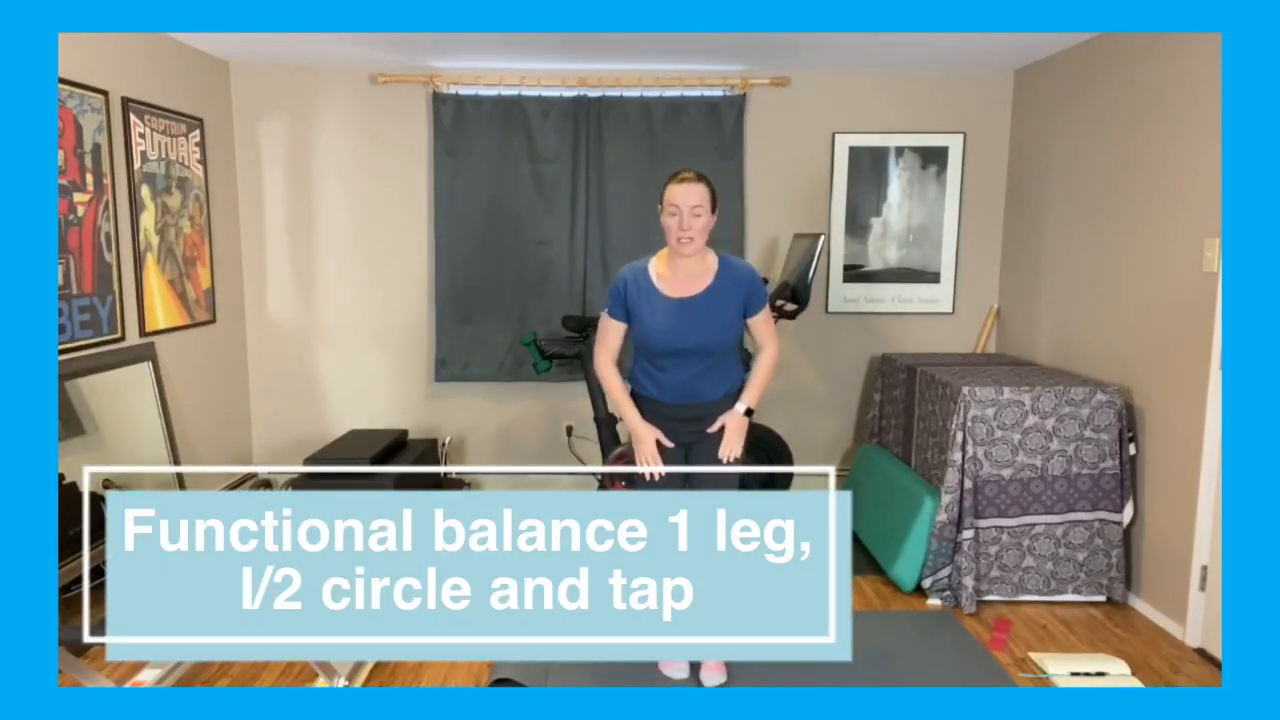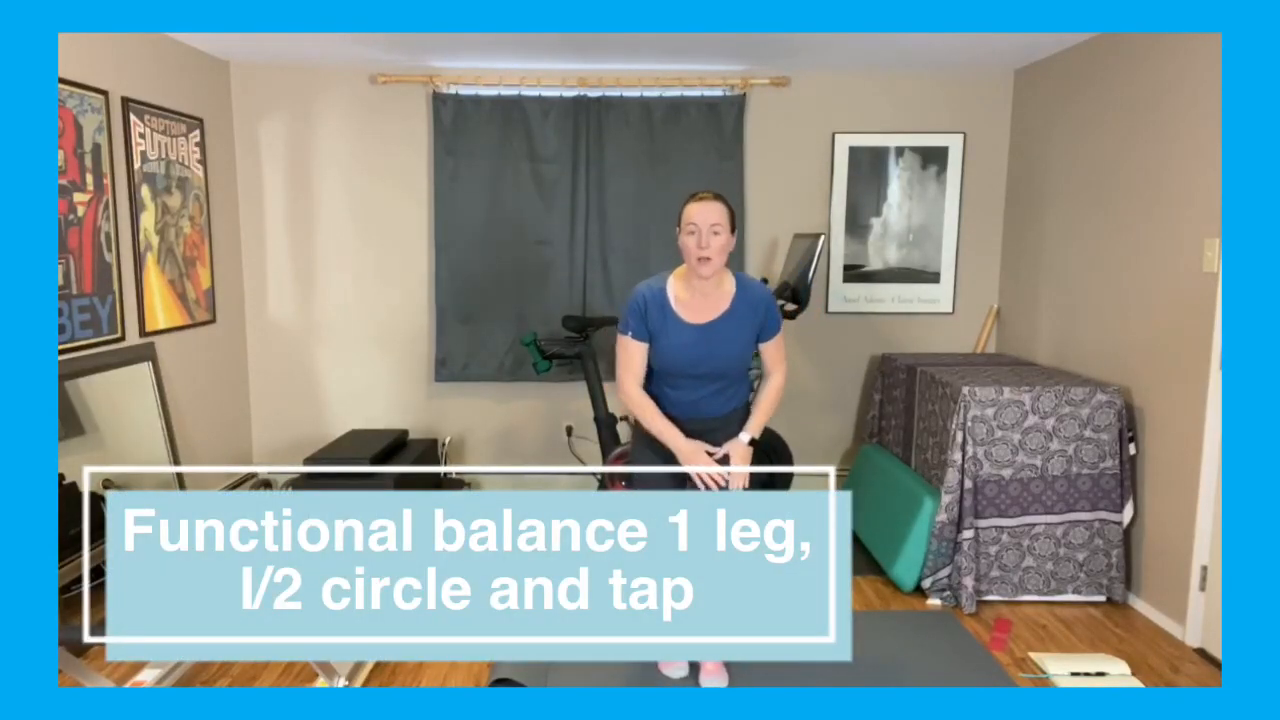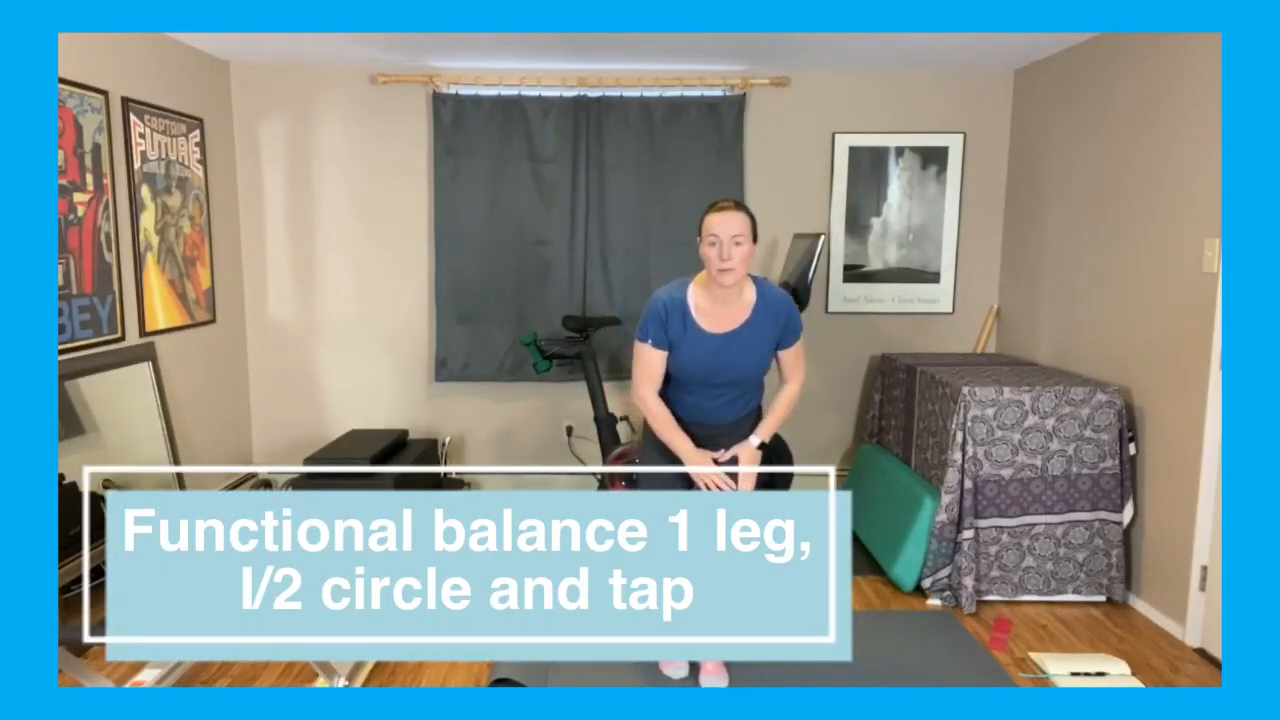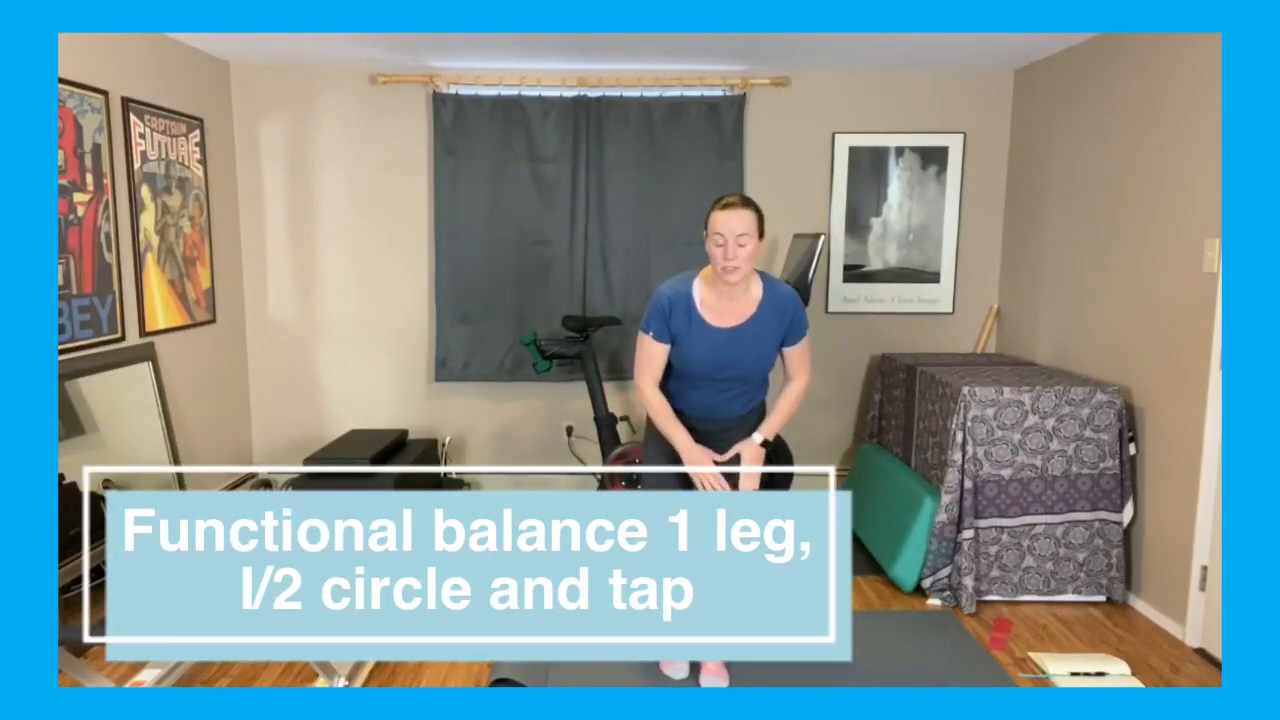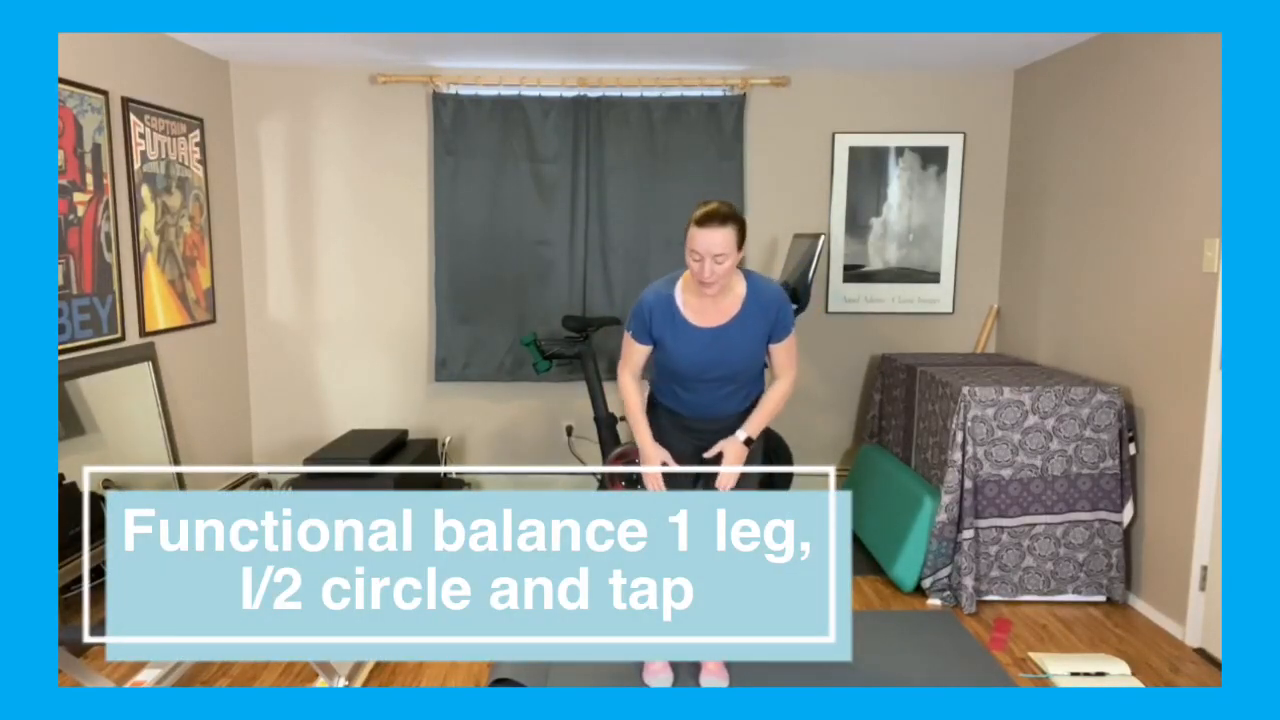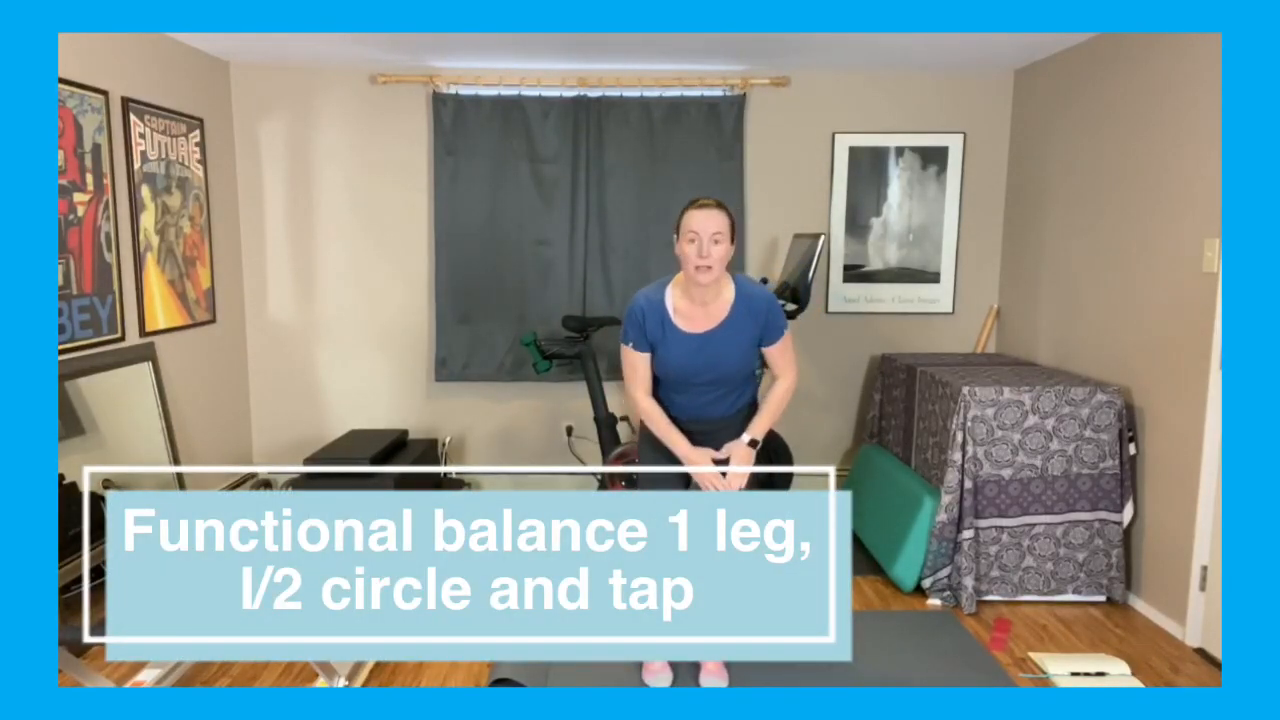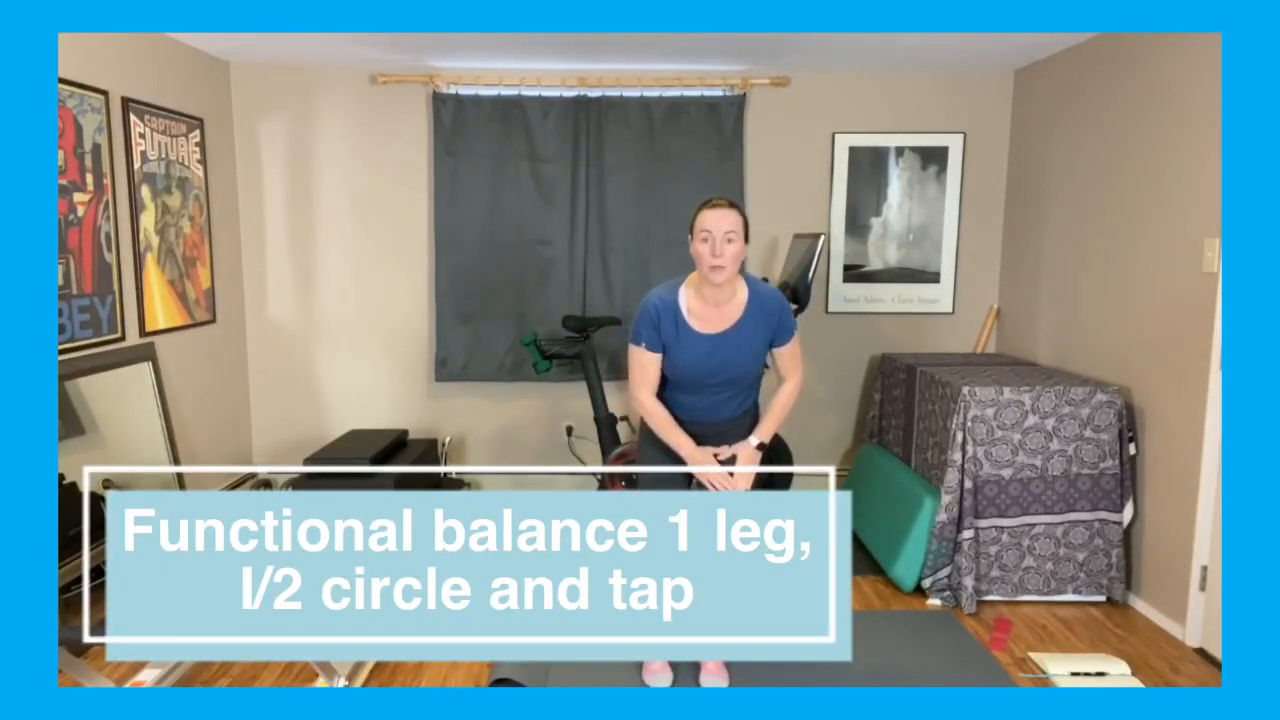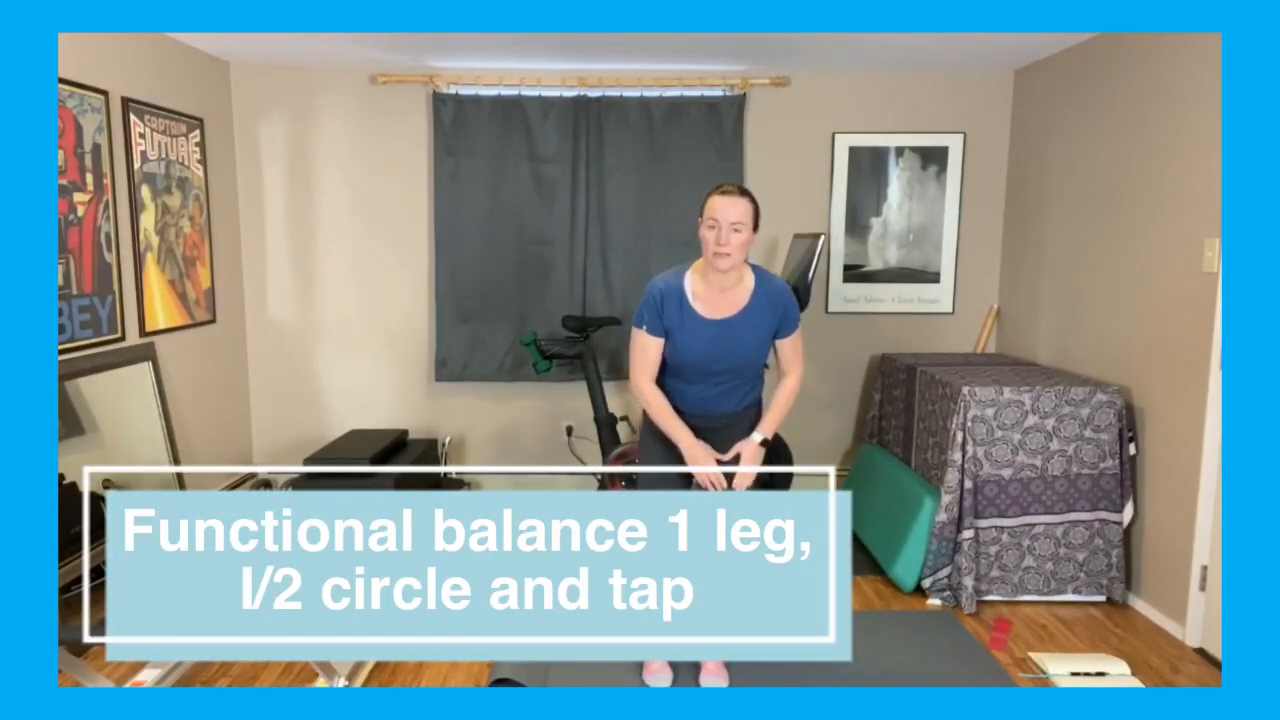
dt=0.4s
person 1, frame 1
left shoulder: (740, 278)
right shoulder: (631, 281)
left elbow: (769, 348)
right elbow: (604, 359)
left wrist: (743, 410)
right wrist: (636, 425)
left hip: (718, 422)
right hip: (656, 423)
person 1, frame 2
left shoulder: (756, 300)
right shoulder: (647, 299)
left elbow: (776, 374)
right elbow: (629, 386)
left wrist: (747, 439)
right wrist: (680, 447)
left hip: (725, 435)
right hip: (660, 436)
person 1, frame 3
left shoulder: (778, 307)
right shoulder: (666, 305)
left elbow: (793, 381)
right elbow: (645, 392)
left wrist: (756, 443)
right wrist: (690, 456)
left hip: (736, 437)
right hip: (669, 435)
person 1, frame 4
left shoulder: (784, 303)
right shoulder: (671, 298)
left elbow: (798, 379)
right elbow: (646, 383)
left wrist: (759, 441)
right wrist: (688, 450)
left hip: (739, 434)
right hip: (672, 431)
person 1, frame 5
left shoulder: (769, 300)
right shoulder: (655, 302)
left elbow: (785, 377)
right elbow: (628, 375)
left wrist: (744, 439)
right wrist: (645, 444)
left hip: (735, 433)
right hip: (671, 430)
person 1, frame 6
left shoulder: (758, 303)
right shoulder: (646, 307)
left elbow: (786, 377)
right elbow: (639, 393)
left wrist: (749, 443)
right wrist: (687, 455)
left hip: (732, 432)
right hip: (667, 434)
person 1, frame 7
left shoulder: (770, 305)
right shoulder: (659, 307)
left elbow: (791, 379)
right elbow: (642, 395)
left wrist: (756, 444)
right wrist: (693, 455)
left hip: (735, 435)
right hip: (667, 434)
person 1, frame 8
left shoulder: (776, 296)
right shoulder: (664, 292)
left elbow: (792, 374)
right elbow: (642, 380)
left wrist: (760, 440)
right wrist: (689, 446)
left hip: (736, 431)
right hip: (669, 429)
